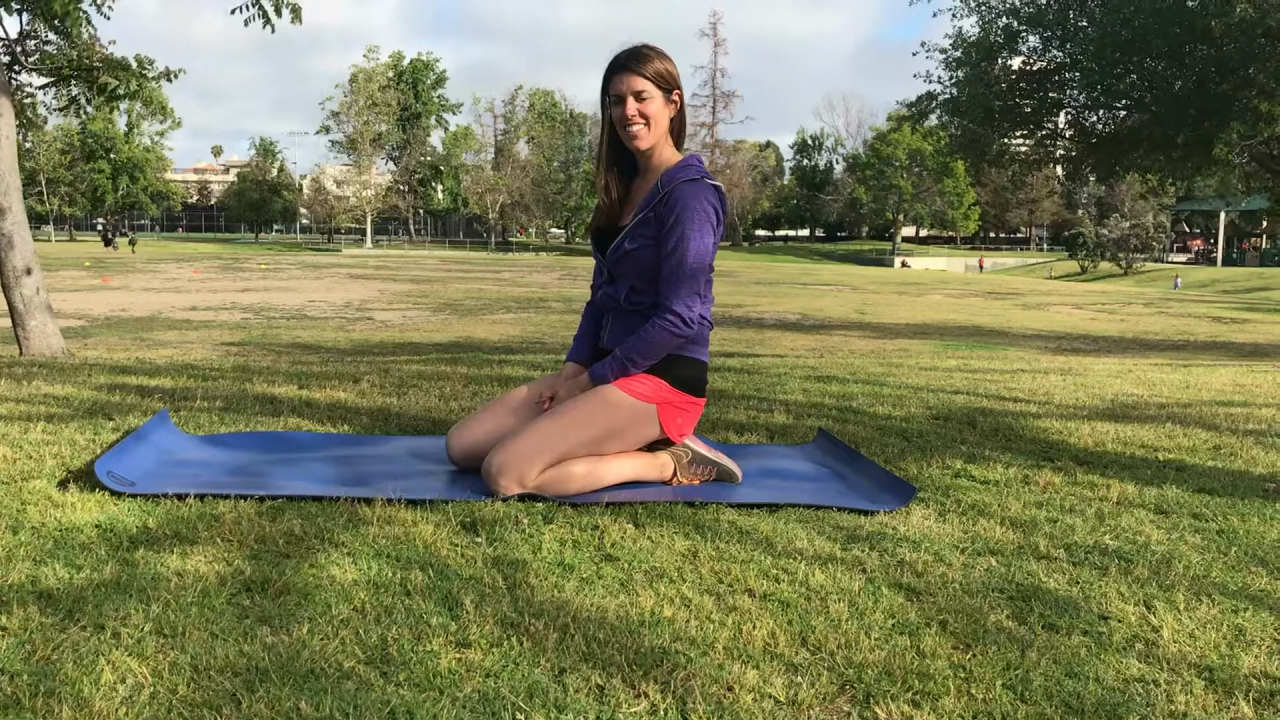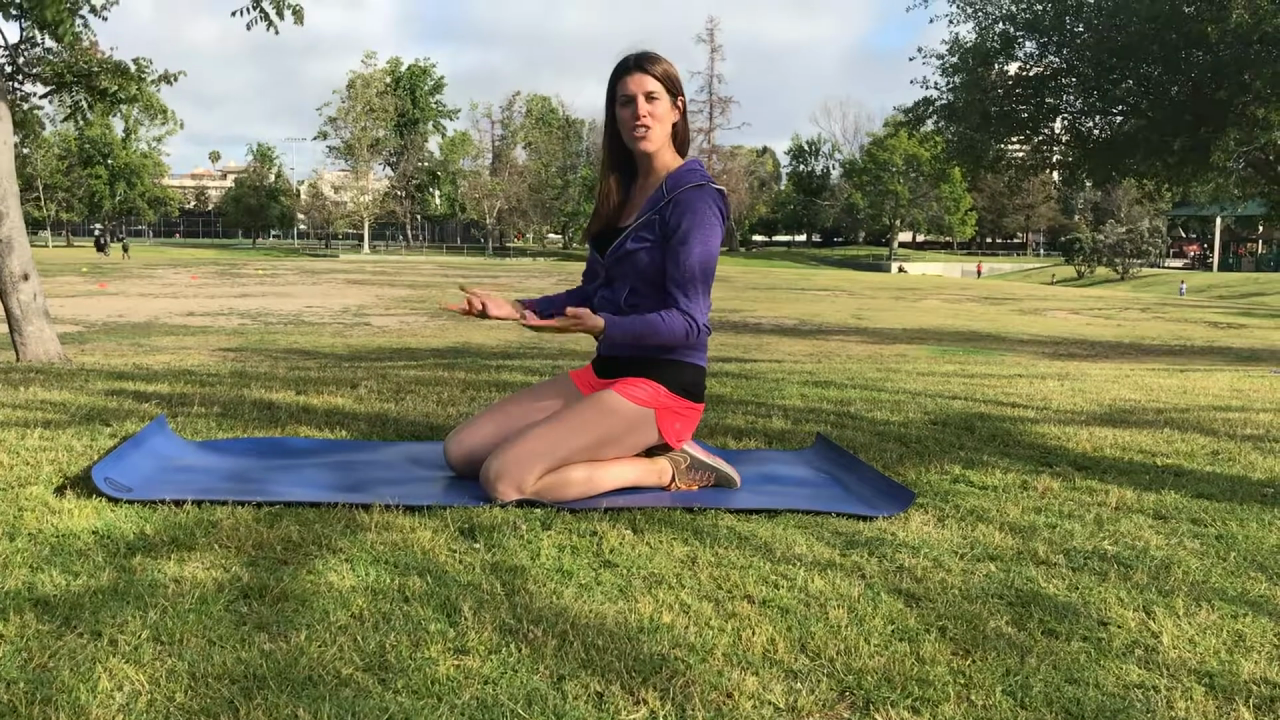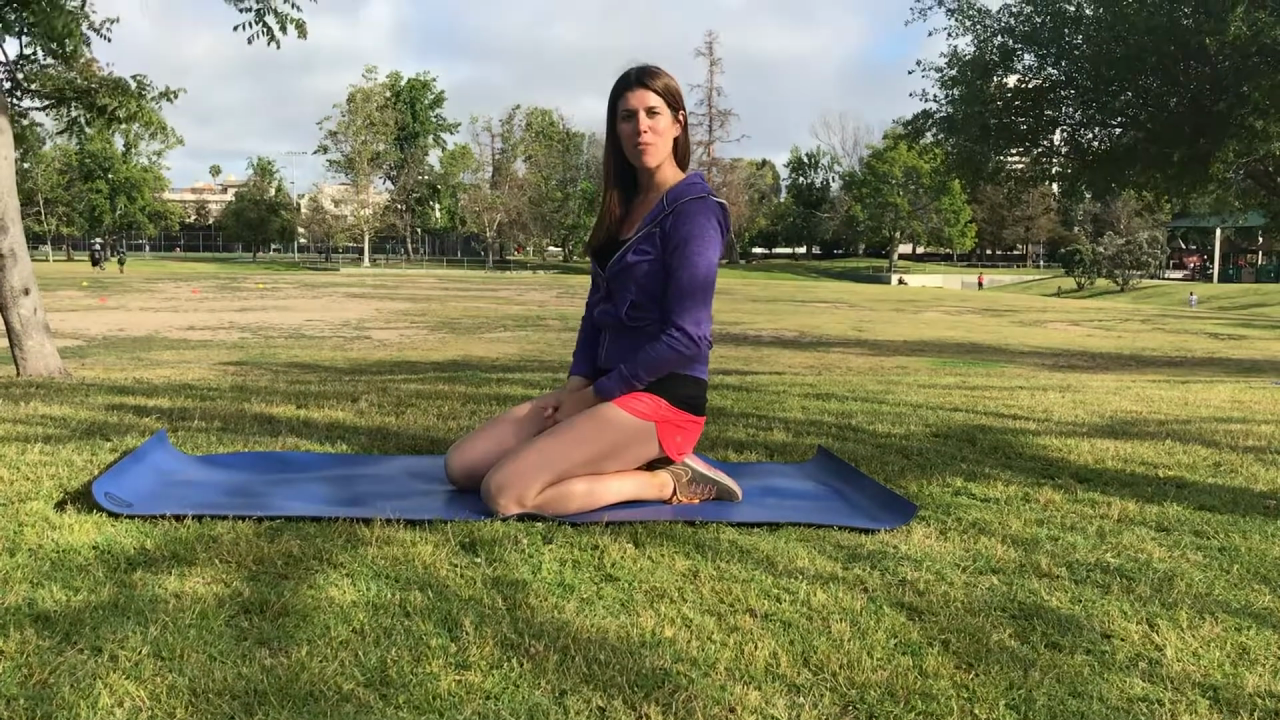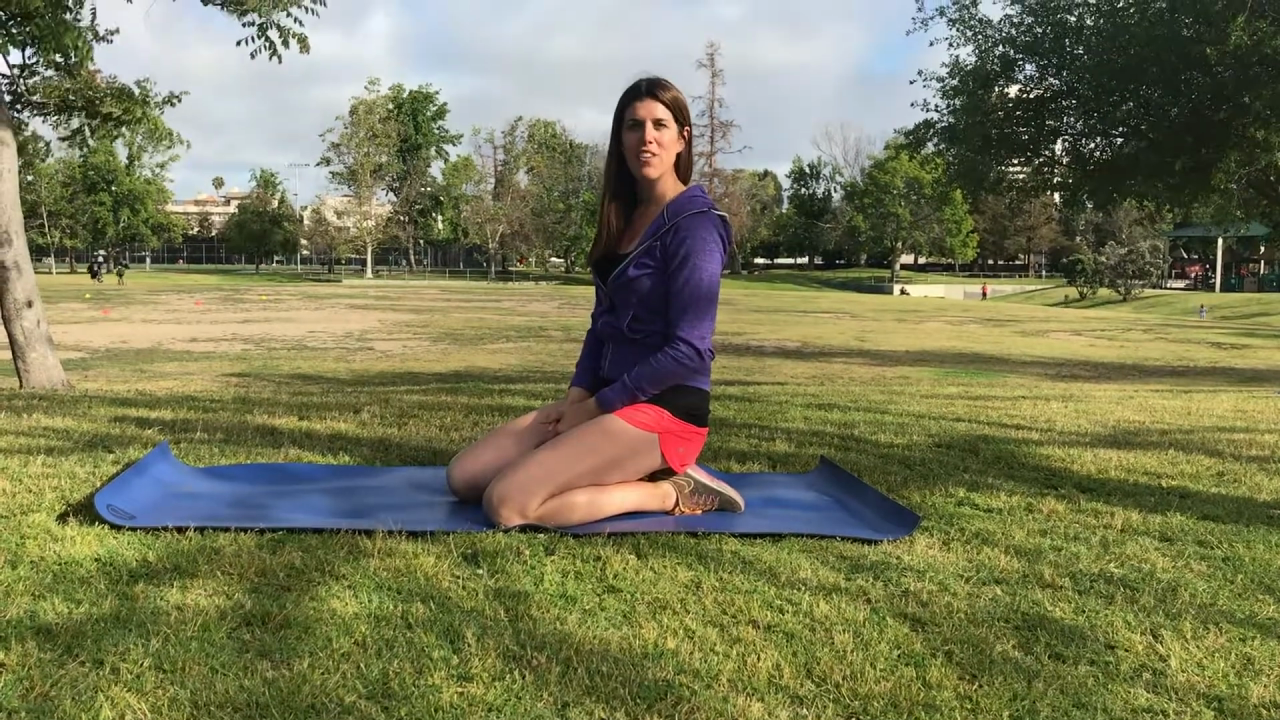
dt=0.5s
person 1, frame 1
left shoulder: (689, 194)
right shoulder: (623, 188)
left elbow: (680, 319)
left wrist: (590, 382)
right wrist: (574, 369)
left hip: (664, 379)
right hip: (611, 368)
left knee: (505, 473)
right knee: (462, 446)
left ankle: (668, 463)
right ankle: (640, 444)
person 1, frame 2
left shoulder: (693, 198)
right shoulder: (621, 191)
left elbow: (687, 321)
left wrist: (599, 327)
right wrist: (520, 308)
left hip: (663, 384)
right hip: (606, 371)
left knee: (503, 478)
right knee: (460, 450)
left ankle: (667, 468)
right ankle: (639, 448)
person 1, frame 3
left shoulder: (693, 211)
right shoulder: (622, 204)
left elbow: (685, 337)
left wrist: (595, 394)
right wrist: (576, 383)
left hip: (662, 397)
right hip: (605, 386)
left knee: (505, 493)
right knee: (461, 465)
left ankle: (668, 482)
right ankle: (641, 463)
person 1, frame 4
left shoulder: (694, 226)
right shoulder: (624, 216)
left elbow: (688, 350)
left wrist: (595, 406)
right wrist: (576, 395)
left hip: (665, 409)
right hip: (609, 397)
left knee: (506, 504)
right knee: (463, 476)
left ankle: (670, 492)
right ankle: (644, 473)
